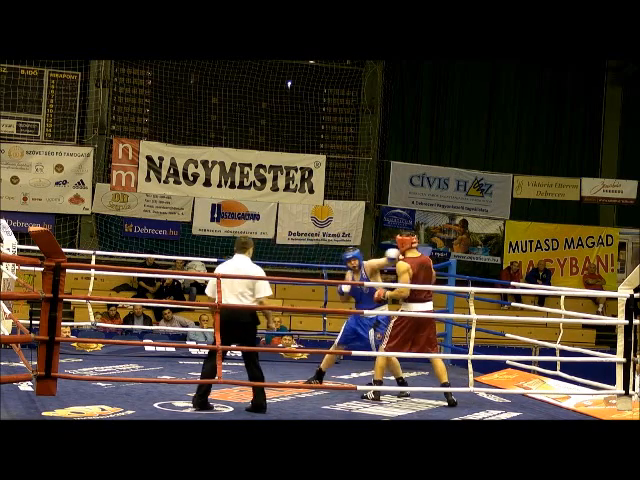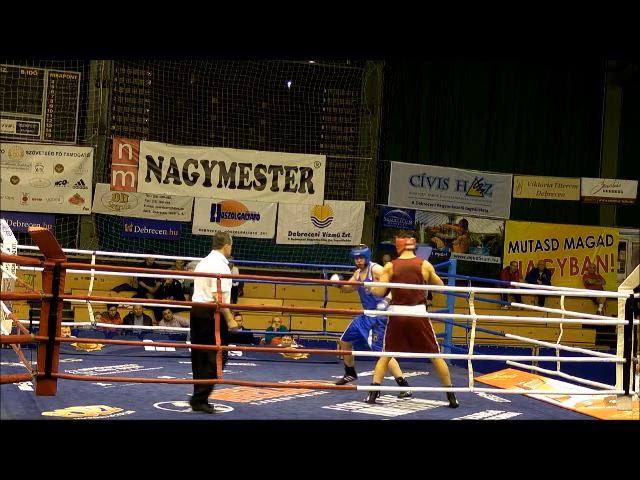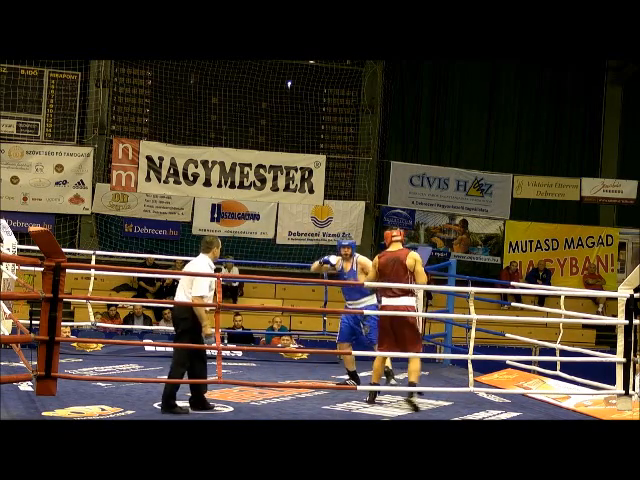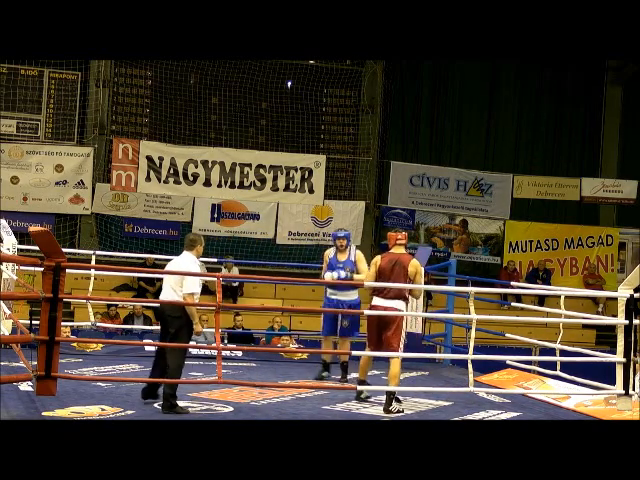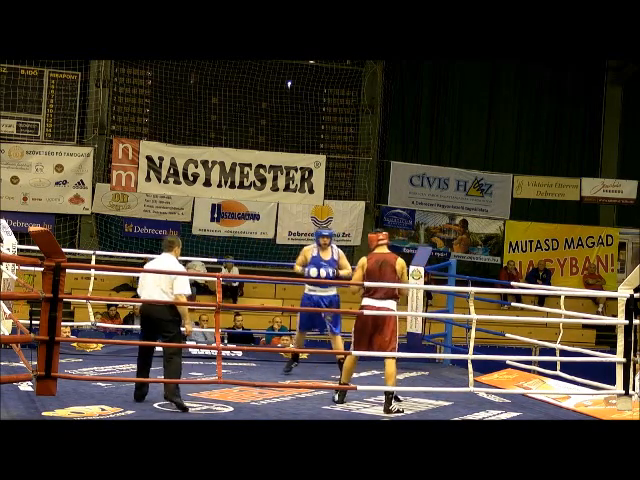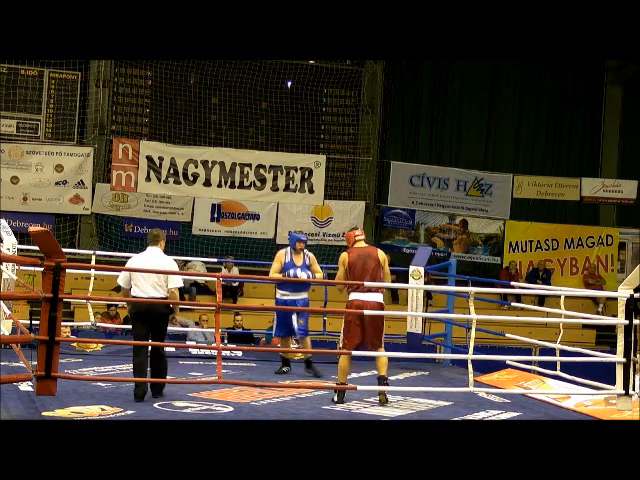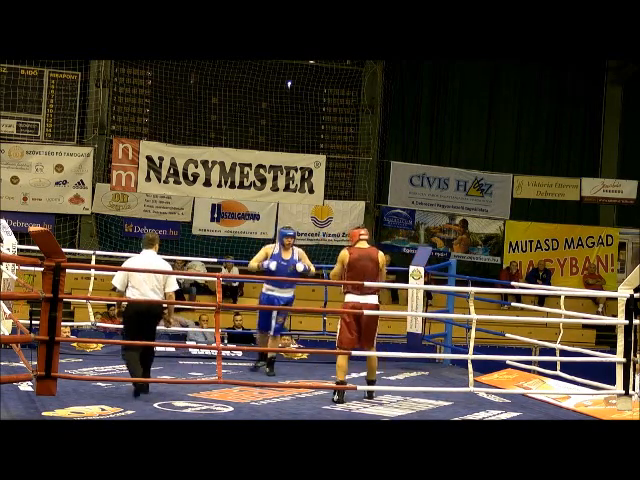
dt=0.3s
person 1, frame 1
left shoulder: (403, 264)
right shoulder: (427, 260)
left elbow: (403, 292)
left wrist: (385, 294)
left hip: (409, 313)
right hip: (427, 310)
left knee: (385, 350)
right knee: (432, 353)
left ankle: (375, 390)
right ankle: (448, 393)
person 1, frame 2
left shoulder: (390, 266)
right shoulder: (425, 265)
left elbow: (378, 291)
right elbow: (440, 287)
left wrist: (370, 289)
left hip: (397, 315)
right hip: (419, 315)
left knee: (386, 355)
right knee: (435, 355)
left ankle: (373, 393)
right ankle: (451, 395)
person 1, frame 3
left shoulder: (378, 259)
right shoulder: (412, 256)
left elbow: (368, 284)
right elbow: (422, 282)
left hip: (386, 307)
right hip: (407, 307)
left knee: (383, 352)
right knee: (414, 351)
left ankle: (372, 393)
right ankle: (411, 392)
person 1, frame 4
left shoulder: (379, 259)
right shoulder: (414, 263)
right elbow: (416, 294)
left hip: (376, 307)
right hip: (396, 310)
left knee: (370, 349)
right knee: (395, 355)
left ankle: (361, 389)
right ankle: (390, 401)
person 1, frame 5
left shoulder: (365, 261)
right shoulder: (399, 262)
left elbow: (354, 288)
right elbow: (404, 291)
left hip: (367, 308)
right hip: (387, 309)
left knee: (354, 352)
right knee: (389, 355)
left ankle: (341, 393)
right ankle: (389, 400)
person 1, frame 6
left shoulder: (345, 256)
right shoulder: (379, 254)
left elbow: (339, 285)
right elbow: (387, 282)
left hip: (355, 302)
right hip: (376, 302)
left knee: (346, 349)
right knee: (378, 347)
left ankle: (340, 393)
right ankle: (382, 384)
person 1, frame 7
left shoulder: (346, 253)
right shoulder: (379, 255)
left elbow: (333, 277)
right elbow: (381, 281)
left hip: (352, 303)
right hip: (372, 303)
left knee: (343, 348)
right knee: (370, 347)
left ankle: (340, 390)
right ankle: (370, 388)
person 2, frame 1
left shoulder: (221, 267)
right shoulder: (255, 269)
left elbow: (211, 296)
right elbow: (262, 300)
left wrist: (219, 314)
right wrist: (270, 320)
left hip: (224, 315)
right hip: (245, 316)
left knee: (213, 358)
right knee: (252, 361)
left ankle: (200, 399)
right ankle: (259, 403)
person 2, frame 2
left shoulder: (202, 263)
right shoulder: (220, 265)
right elbow: (218, 296)
right wrist: (230, 319)
left hip: (197, 311)
right hip: (212, 313)
left knee: (199, 357)
right knee: (216, 357)
left ankle: (200, 399)
right ankle: (200, 399)
person 2, frame 3
left shoulder: (194, 264)
right shoulder: (204, 269)
right elbow: (197, 300)
right wrist: (206, 325)
left hip: (181, 311)
right hip: (187, 314)
left knee: (197, 357)
right knee: (182, 358)
left ankle: (198, 399)
right ankle: (168, 402)
person 2, frame 4
left shoulder: (174, 262)
right shoulder: (192, 266)
right elbow: (188, 298)
right wrist: (196, 322)
left hip: (165, 308)
right hip: (178, 312)
left knee: (163, 352)
right knee: (176, 355)
left ankle: (150, 390)
right ankle: (169, 402)
person 2, frame 5
left shoulder: (149, 265)
right shoulder: (177, 267)
left elbow: (141, 293)
right elbow: (180, 297)
right wrist: (186, 321)
left hip: (146, 310)
right hip: (166, 311)
left knee: (145, 352)
right knee: (173, 354)
left ankle: (139, 392)
right ankle: (171, 391)
person 2, frame 6
left shoulder: (134, 259)
right shoulder: (168, 261)
left elbow: (124, 288)
right elbow: (173, 291)
left wrist: (130, 306)
right wrist: (176, 311)
left hip: (139, 305)
right hip: (160, 306)
left knee: (139, 349)
right knee: (158, 348)
left ankle: (139, 391)
right ankle: (157, 388)
person 2, frame 7
left shoulder: (130, 262)
right shoulder: (165, 265)
left elbow: (119, 290)
right elbow: (170, 295)
left wrist: (118, 307)
right wrist: (170, 314)
left hip: (134, 307)
right hip: (154, 308)
left knee: (130, 347)
right knee: (147, 345)
left ankle: (138, 379)
right ankle: (144, 383)
person 3, frame 1
left shoulder: (369, 266)
right shoulder: (349, 274)
left elbow: (385, 262)
left wrist: (391, 257)
right wrist: (342, 291)
left hip: (378, 316)
right hip: (359, 316)
right knee: (338, 346)
left ankle: (403, 384)
right ankle: (318, 376)
person 3, frame 2
left shoulder: (376, 269)
right shoulder: (358, 272)
right elbow: (348, 288)
right wrist: (339, 283)
left hip: (380, 316)
right hip: (365, 315)
left knee: (382, 352)
right knee: (344, 341)
left ankle: (404, 385)
right ankle: (350, 373)
person 3, frame 3
left shoulder: (362, 261)
right shoulder: (337, 262)
right elbow: (314, 269)
right wrist: (323, 261)
left hip: (367, 308)
right hip: (350, 309)
left knee: (375, 343)
right knee: (343, 343)
left ankle: (389, 376)
right ankle: (353, 377)
person 3, frame 4
left shoulder: (357, 254)
right shoulder: (328, 253)
left elbow: (366, 277)
right elbow: (324, 273)
left wrist: (347, 276)
right wrist: (326, 277)
left hip: (350, 301)
right hip: (332, 299)
left knee: (345, 336)
right knee: (327, 335)
left ankle: (344, 371)
right ankle: (325, 369)
person 3, frame 5
left shoulder: (337, 252)
right shoulder: (308, 250)
left elbow: (348, 271)
right elbow: (296, 267)
left wrist: (335, 272)
right wrist: (305, 272)
left hip: (330, 297)
right hip: (310, 296)
left knee: (334, 332)
right knee: (302, 330)
left ankle: (342, 367)
right ankle: (294, 358)
person 3, frame 6
left shoulder: (309, 256)
right shoulder: (282, 254)
left elbow: (320, 274)
right elbow: (272, 276)
left wrist: (311, 276)
right wrist: (286, 275)
left hip: (301, 300)
right hip: (283, 299)
left knee: (303, 334)
right knee: (283, 335)
left ankle: (309, 364)
right ankle: (286, 364)
person 3, frame 7
left shoulder: (299, 253)
right shoulder: (270, 249)
left elbow: (313, 271)
right elbow: (251, 265)
left wrist: (307, 267)
right wrist: (263, 264)
left hip: (285, 297)
right hip: (268, 294)
left knee: (275, 331)
right knee: (262, 329)
left ankle: (270, 364)
right ankle: (262, 358)
